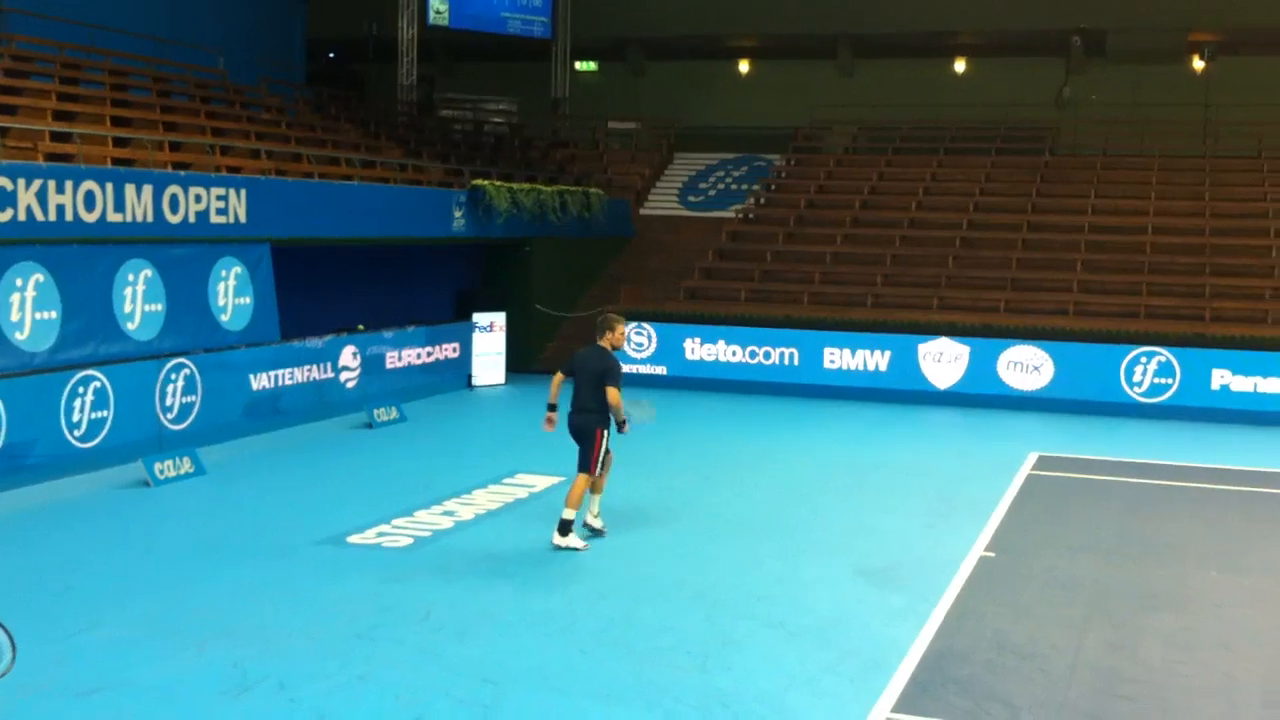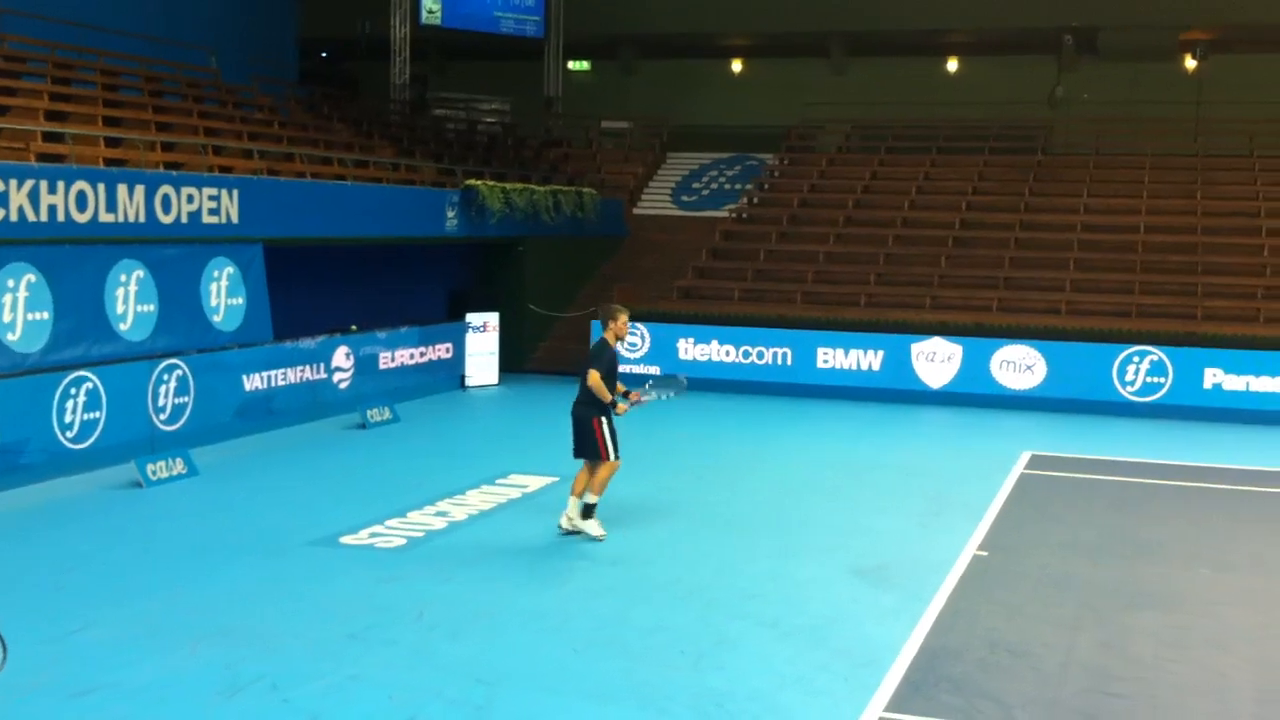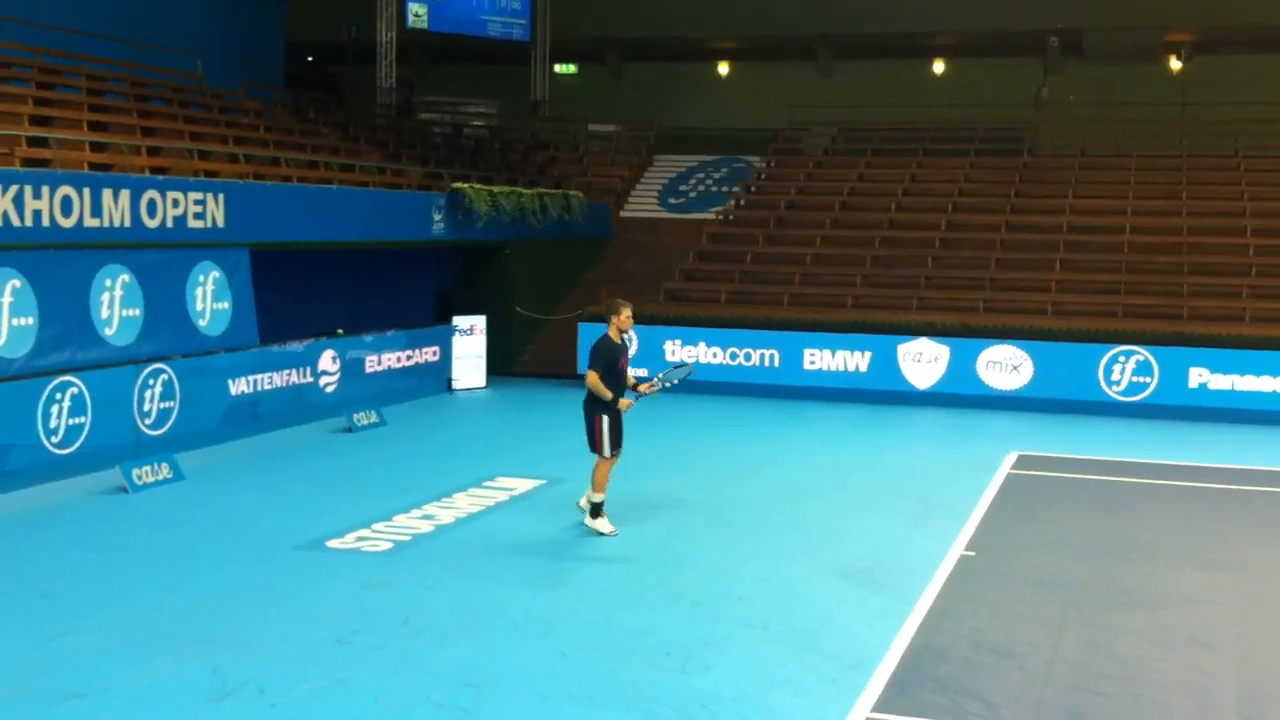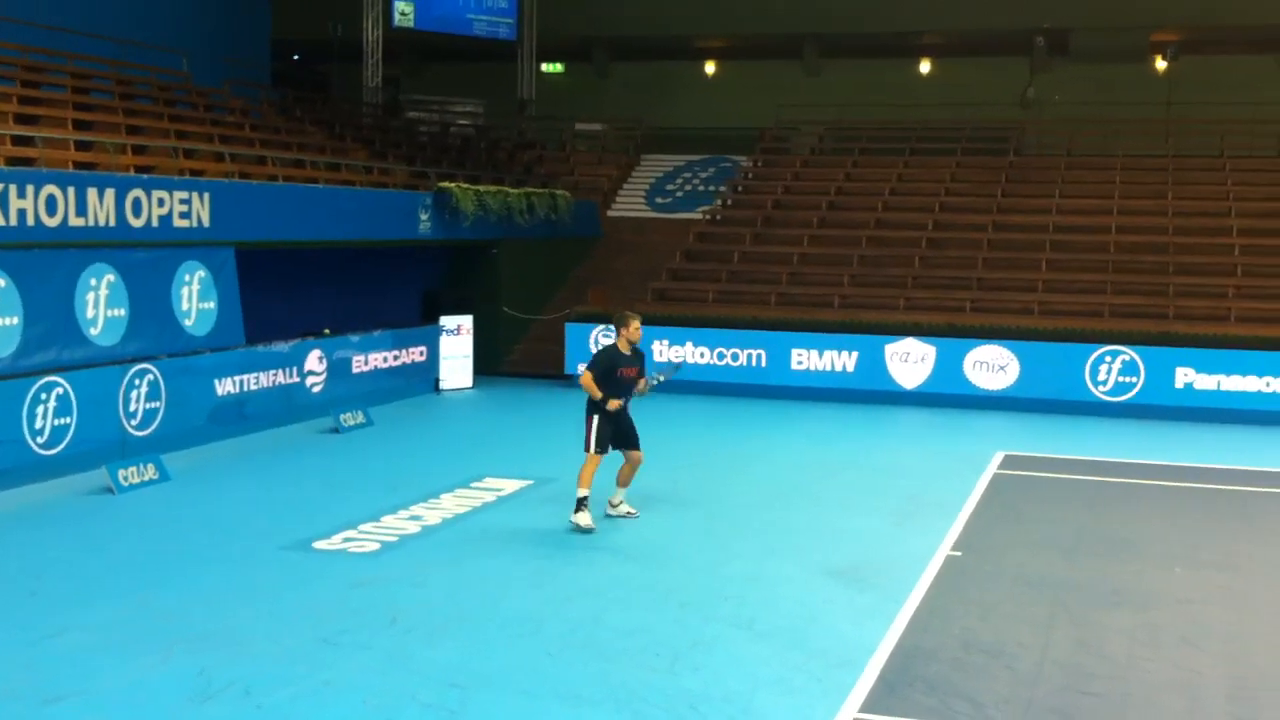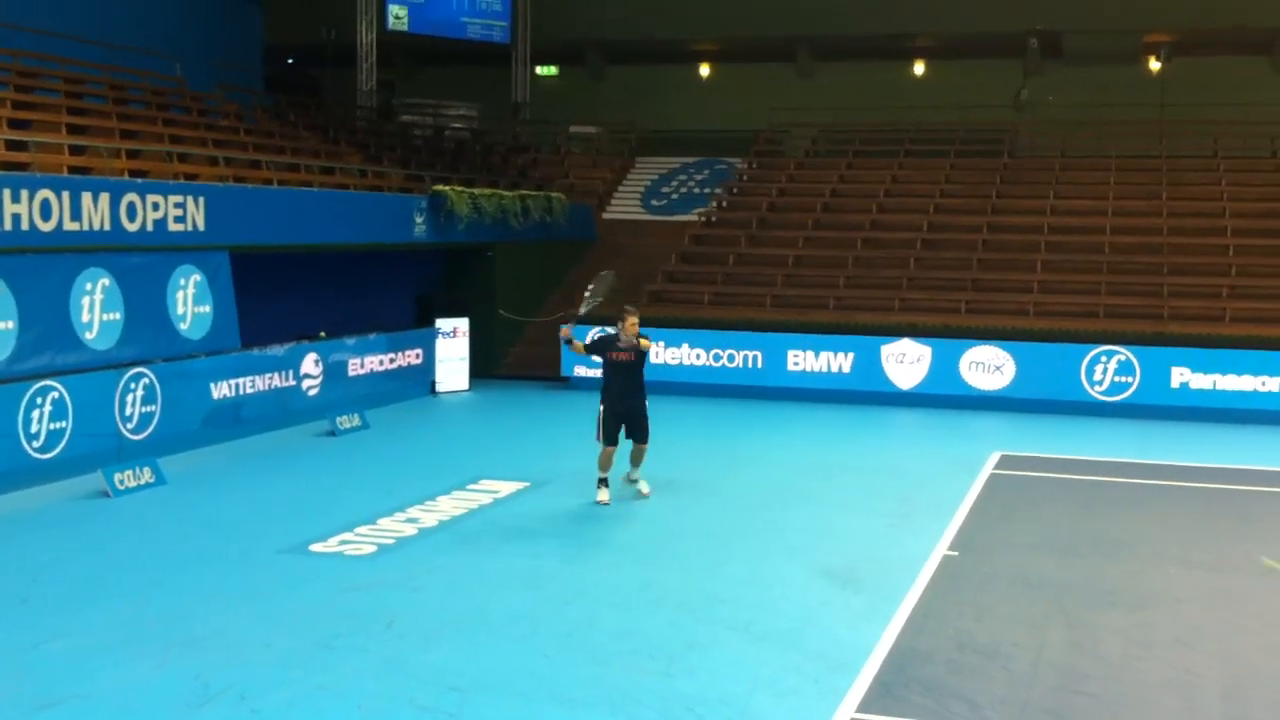
dt=0.4s
person 1, frame 1
left shoulder: (579, 355)
right shoulder: (611, 363)
left elbow: (557, 379)
right elbow: (613, 398)
left wrist: (552, 409)
right wrist: (621, 422)
left hip: (576, 419)
right hip: (595, 422)
left knee: (605, 459)
right knee: (586, 475)
left ankle: (593, 514)
right ankle: (563, 532)
person 1, frame 2
left shoulder: (603, 349)
right shoulder: (605, 351)
right elbow: (592, 381)
left wrist: (626, 394)
right wrist: (613, 404)
left hip: (584, 411)
right hip: (594, 413)
left knee: (593, 464)
right knee: (611, 462)
left ankle: (570, 517)
right ankle: (587, 515)
person 1, frame 3
left shoulder: (622, 344)
right shoulder: (603, 347)
right elbow: (591, 381)
left wrist: (637, 386)
right wrist: (616, 400)
left hip: (611, 409)
right hip: (599, 409)
left knee: (610, 457)
right knee: (606, 459)
left ankle: (590, 499)
right ankle: (595, 515)
person 1, frame 4
left shoulder: (638, 355)
right shoulder: (606, 355)
left elbow: (639, 380)
right elbow: (585, 380)
left wrist: (642, 386)
right wrist: (604, 400)
left hip: (621, 413)
right hip: (600, 412)
left knee: (635, 457)
right knee: (594, 457)
left ankle: (615, 503)
right ankle: (580, 510)
person 1, frame 5
left shoulder: (638, 339)
right shoulder: (605, 341)
left elbow: (647, 345)
right elbow: (580, 349)
left wrist: (633, 342)
right wrist: (568, 340)
left hip: (636, 402)
right hip: (611, 403)
left knee: (641, 445)
right knee: (609, 447)
left ankle: (634, 477)
right ankle: (602, 484)
